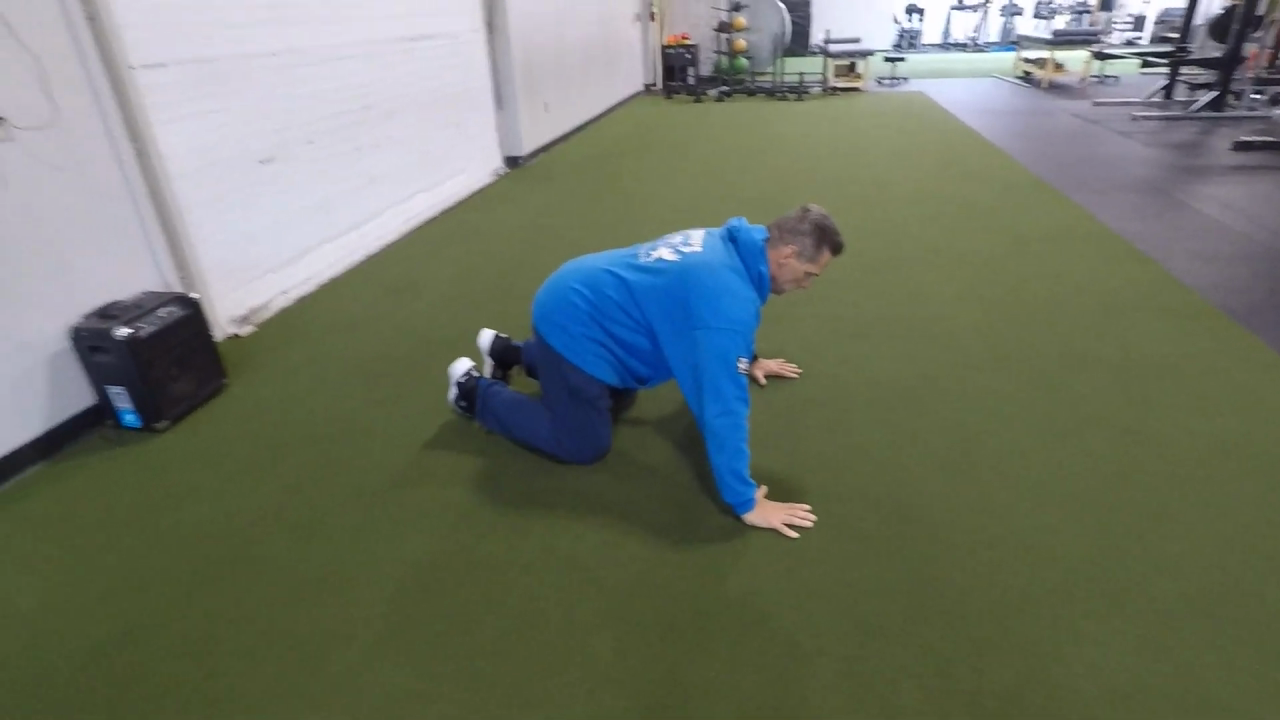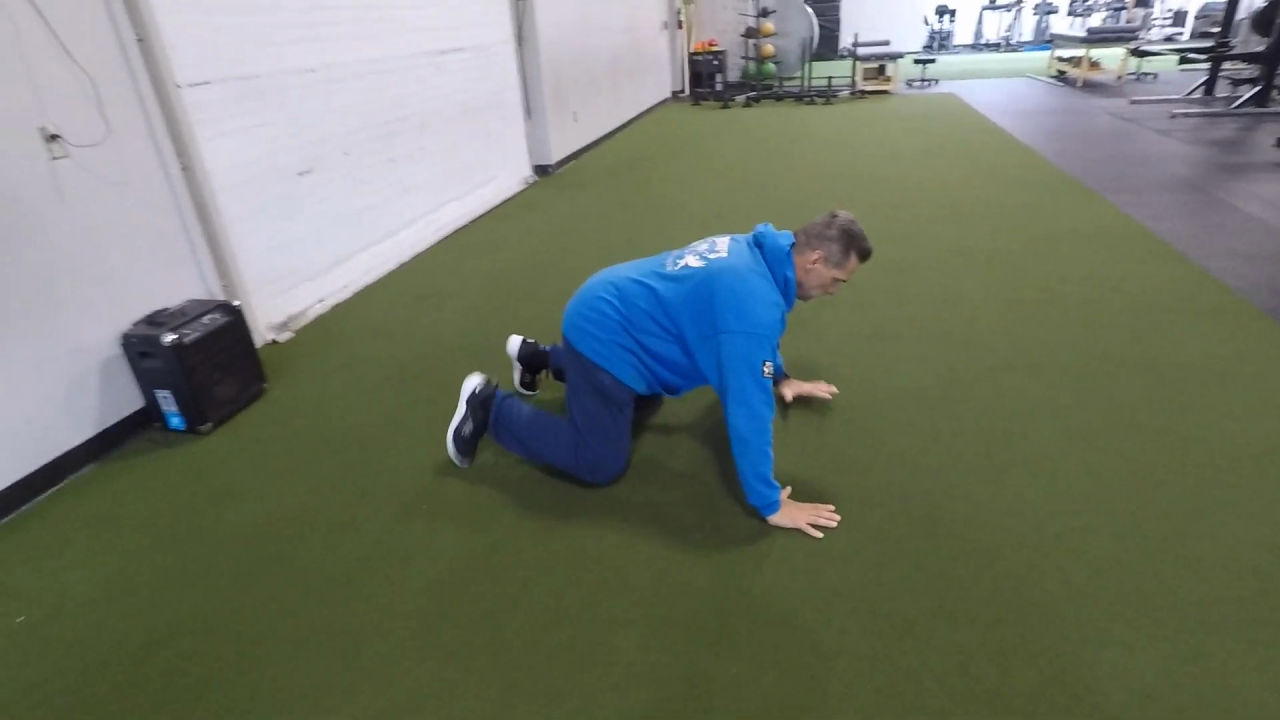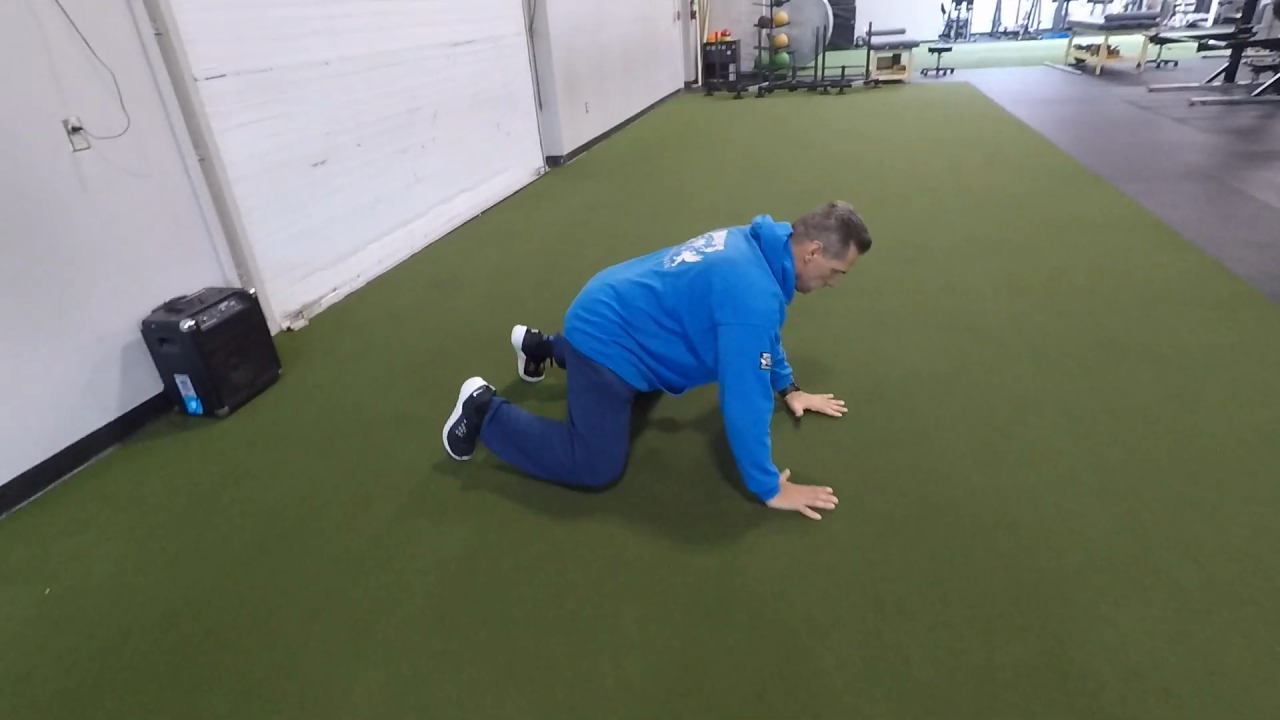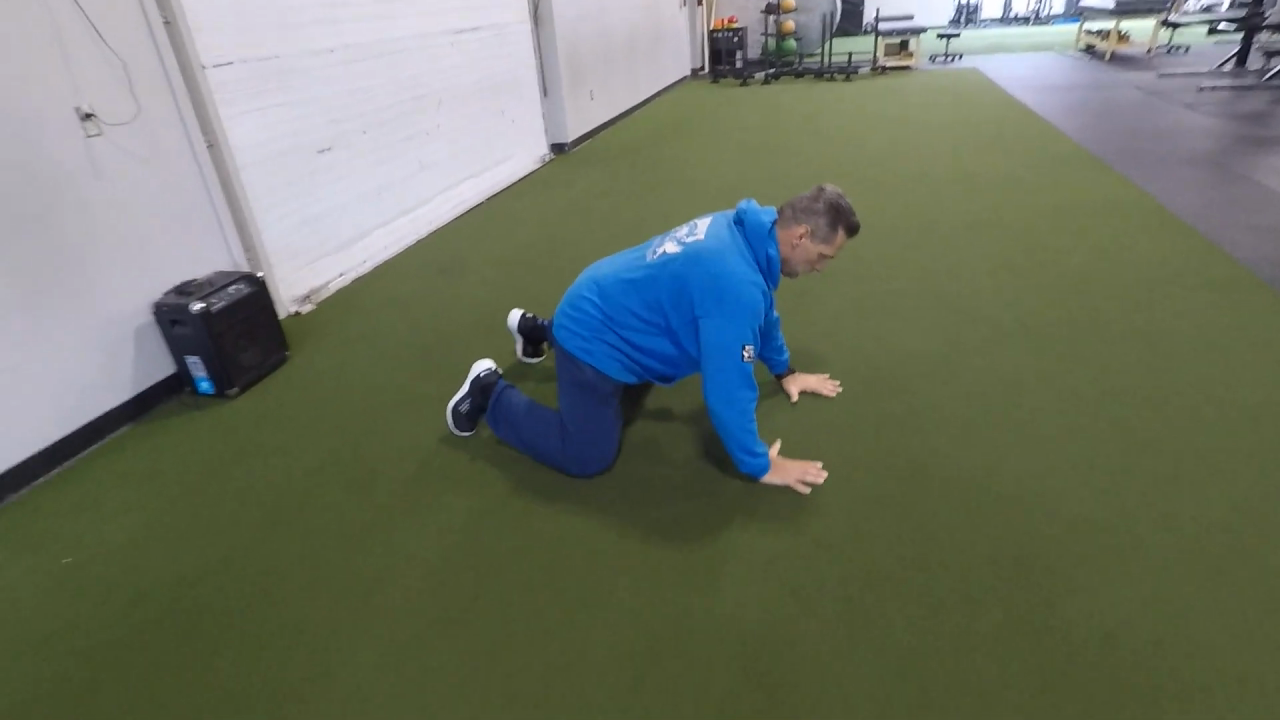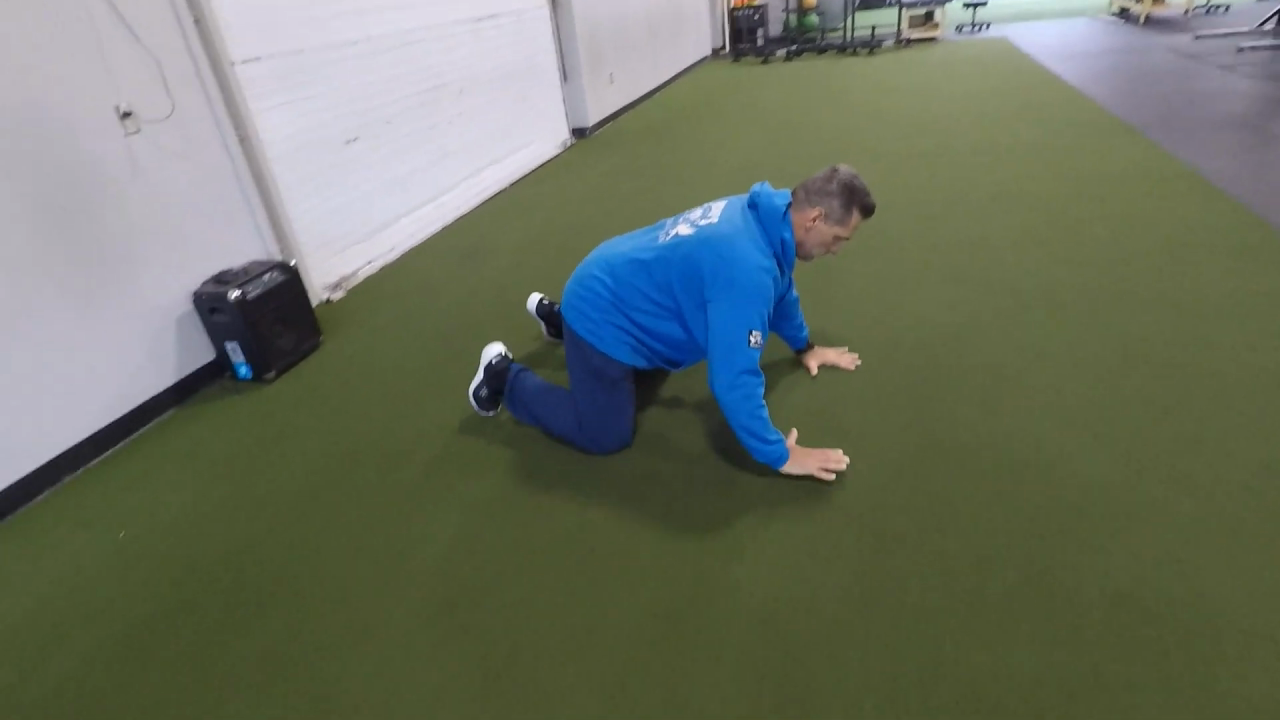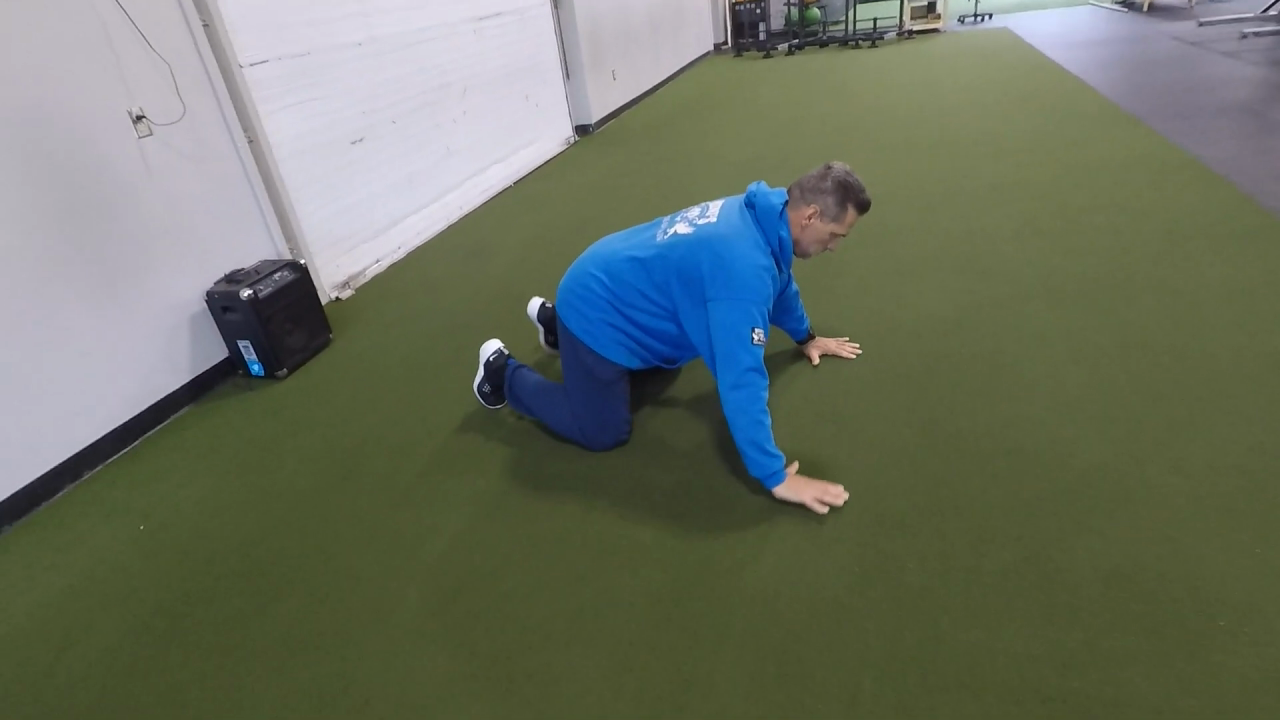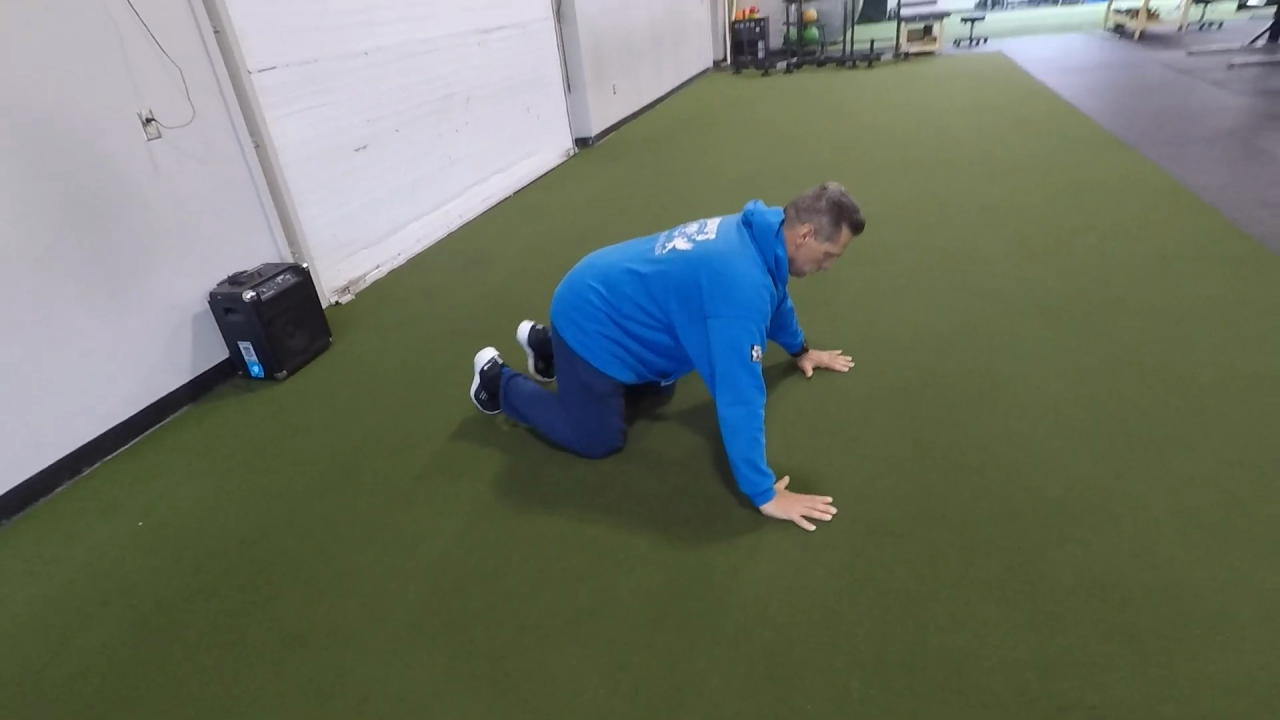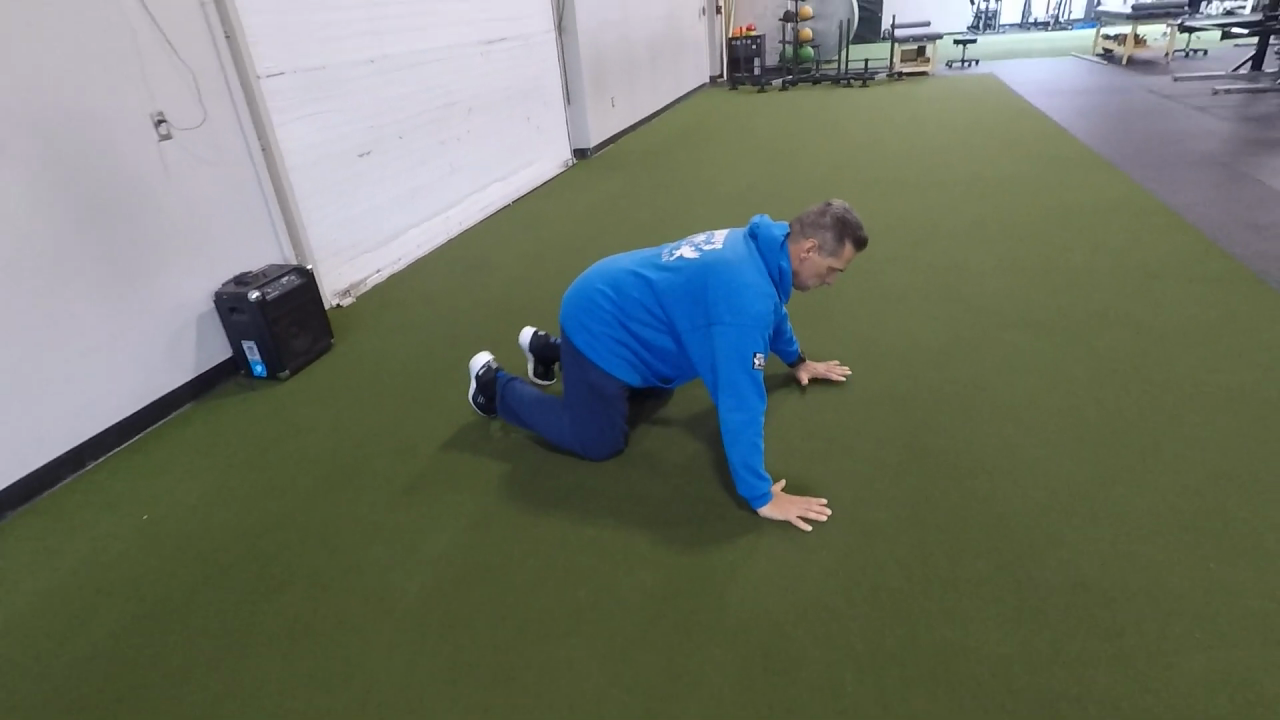
dt=0.2s
person 1, frame 1
left shoulder: (731, 246)
right shoulder: (730, 298)
right elbow: (723, 406)
left wrist: (748, 360)
right wrist: (745, 502)
left hip: (579, 297)
right hip: (574, 324)
left knee: (616, 399)
right knee: (583, 445)
left ankle: (509, 352)
right ankle: (476, 390)
person 1, frame 2
left shoulder: (760, 252)
right shoulder: (757, 304)
right elbow: (749, 410)
left wrist: (781, 378)
right wrist: (770, 503)
left hip: (608, 309)
right hip: (604, 335)
left knee: (642, 403)
right knee: (599, 464)
left ankle: (538, 357)
right ankle: (487, 405)
person 1, frame 3
left shoulder: (759, 244)
right shoulder: (755, 295)
right elbow: (747, 401)
left wrist: (788, 388)
right wrist: (769, 488)
left hip: (609, 314)
right hip: (606, 339)
left knee: (642, 398)
right knee: (594, 468)
left ankle: (542, 346)
right ankle: (485, 411)
person 1, frame 4
left shoulder: (747, 231)
right shoulder: (736, 284)
left elbow: (762, 312)
right elbow: (729, 390)
left wrist: (784, 371)
right wrist: (761, 466)
left hip: (605, 307)
right hip: (593, 337)
left knee: (637, 380)
right knee: (589, 458)
left ankle: (536, 330)
right ankle: (489, 392)
person 1, frame 5
left shoulder: (762, 215)
right shoulder: (745, 267)
left elbow: (779, 289)
right elbow: (734, 380)
left wrist: (804, 346)
right wrist: (779, 455)
left hip: (615, 288)
right hip: (600, 315)
left knee: (661, 361)
right knee: (607, 436)
left ankle: (556, 315)
right ankle: (505, 377)
person 1, frame 6
left shoulder: (759, 215)
right shoulder: (744, 266)
left elbow: (779, 282)
right elbow: (741, 381)
left wrist: (806, 337)
right wrist: (775, 477)
left hip: (612, 283)
right hip: (596, 312)
left knee: (667, 364)
right knee: (604, 432)
left ankle: (555, 318)
right ankle: (503, 373)
person 1, frame 7
left shoulder: (757, 233)
right shoulder: (743, 285)
left elbow: (774, 298)
right elbow: (739, 397)
left wrist: (800, 350)
right wrist: (763, 494)
left hip: (606, 293)
right hip: (591, 321)
left knee: (658, 386)
right knee: (599, 440)
left ankle: (549, 342)
right ankle: (498, 380)
person 1, frame 8
left shoulder: (761, 247)
right shoulder: (748, 294)
right elbow: (740, 403)
left wrist: (797, 361)
right wrist: (761, 496)
left hip: (611, 299)
right hip: (598, 325)
left knee: (652, 392)
right knee: (599, 442)
left ankle: (548, 348)
right ankle: (495, 384)
